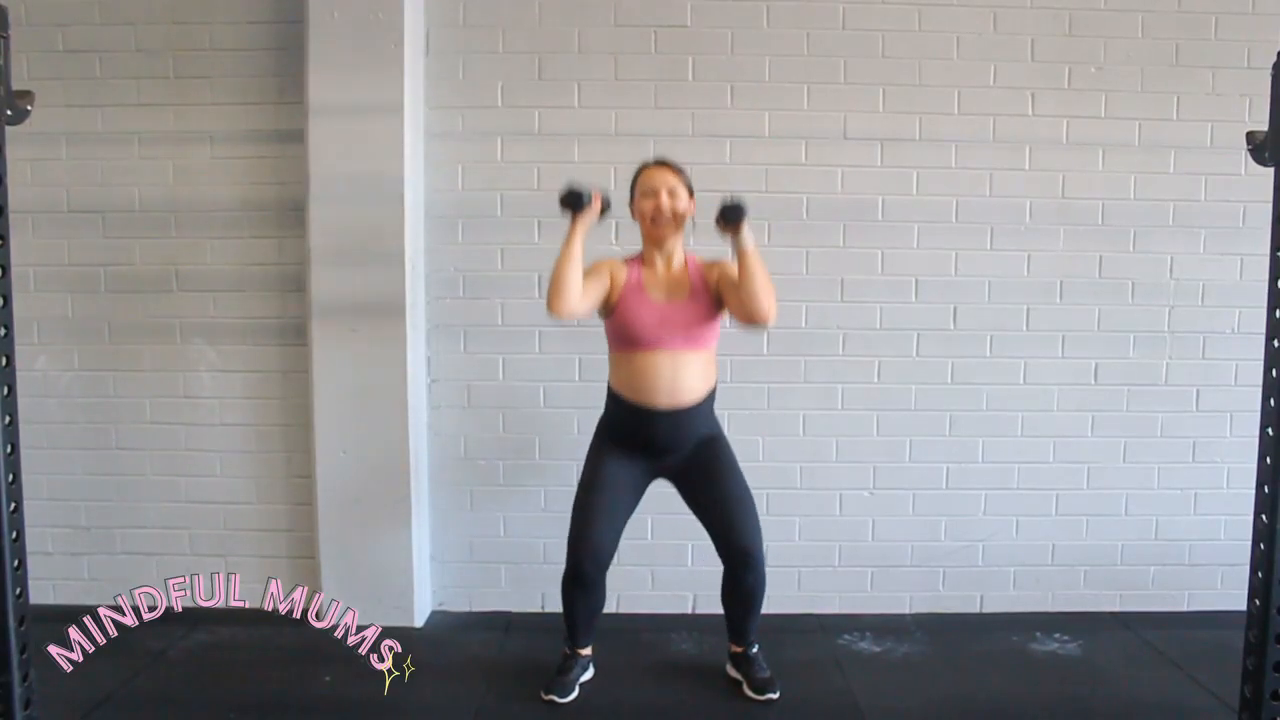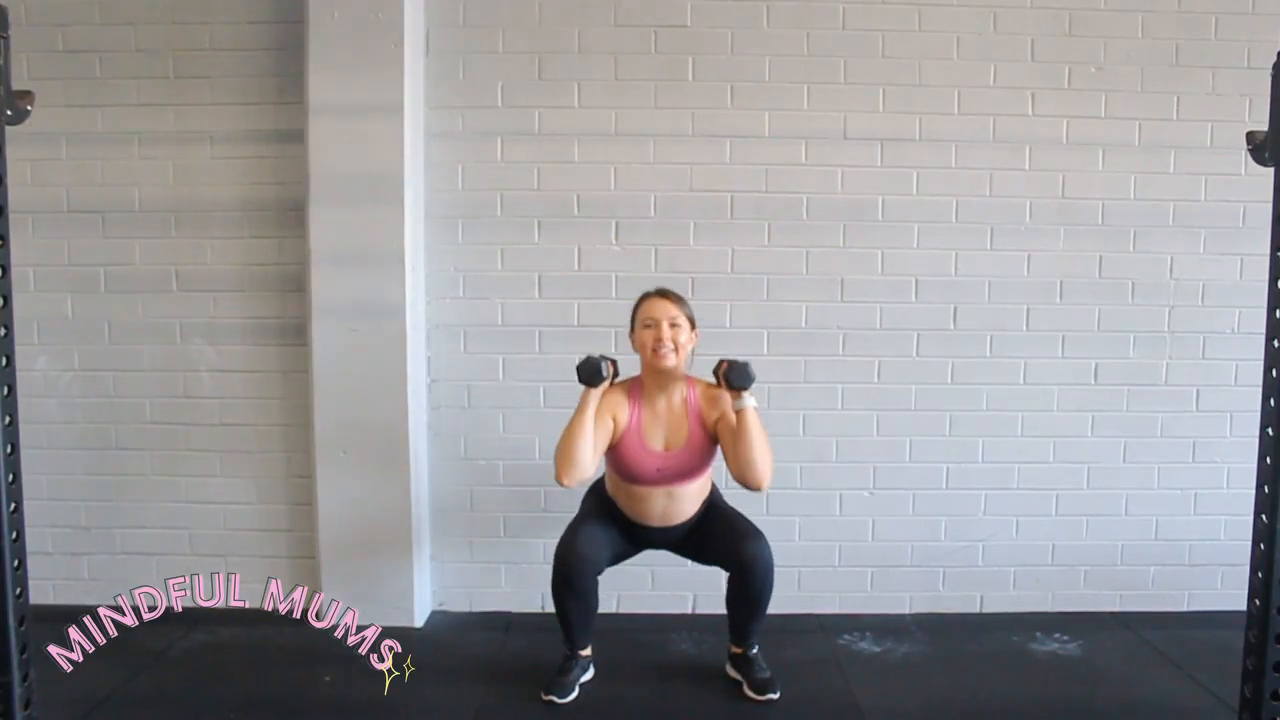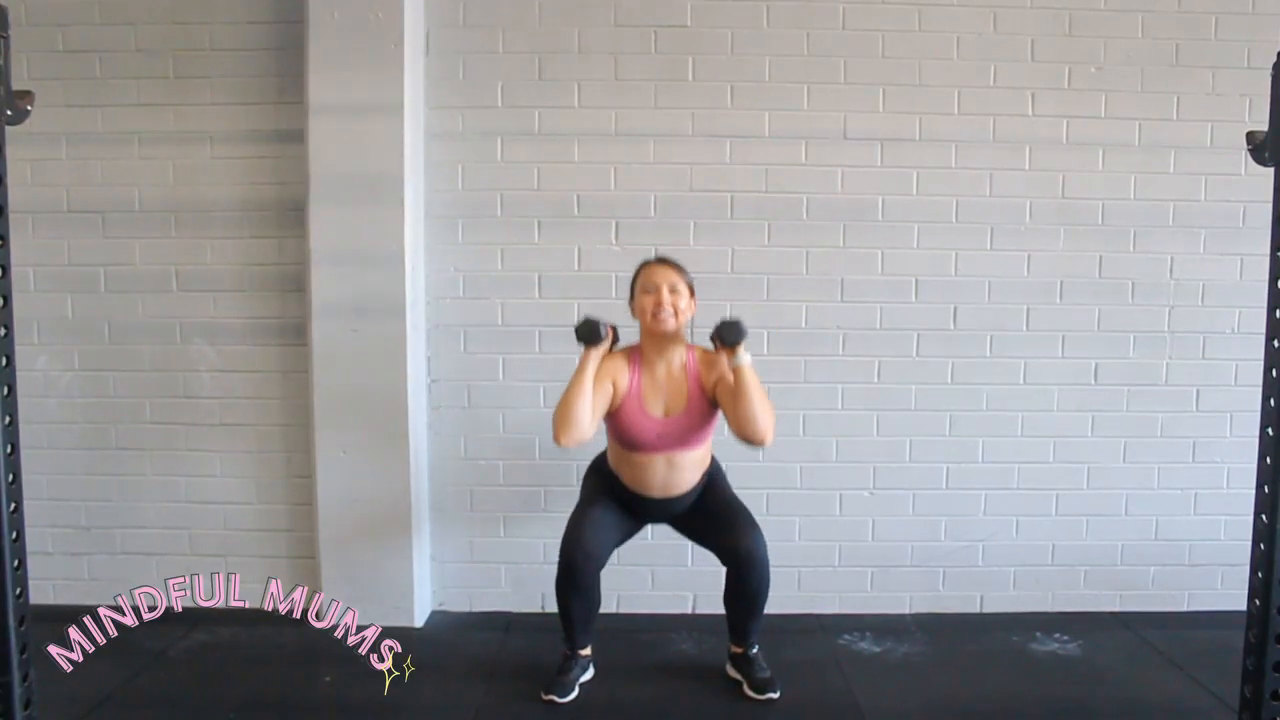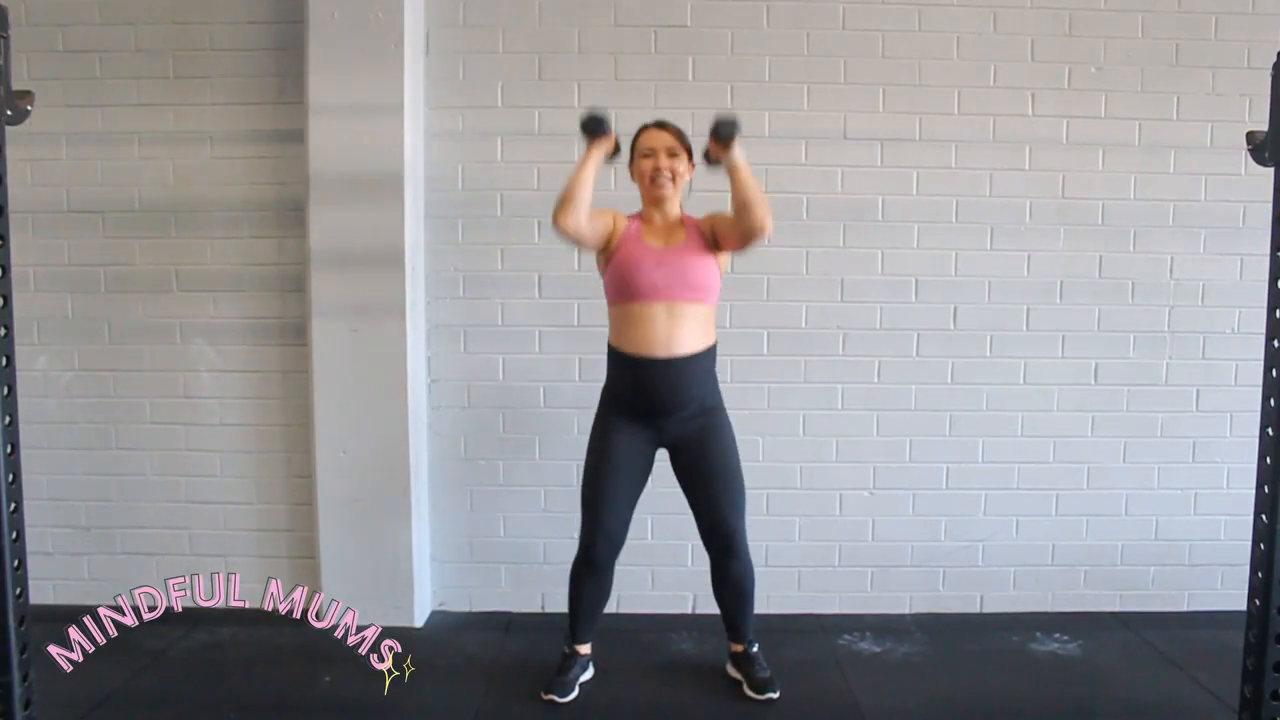
dt=0.3s
person 1, frame 1
left shoulder: (715, 274)
right shoulder: (611, 273)
left elbow: (763, 314)
right elbow: (561, 306)
left wrist: (742, 238)
right wrist: (578, 229)
left hip: (697, 438)
right hip: (623, 438)
left knee: (746, 548)
right knee: (586, 554)
left ankle: (743, 652)
right ankle: (579, 656)
person 1, frame 2
left shoulder: (714, 402)
right shoulder: (612, 402)
left elbow: (757, 477)
right elbow: (568, 474)
left wrist: (744, 401)
right wrist: (590, 397)
left hip: (696, 516)
right hip: (617, 516)
left knee: (755, 557)
right knee: (574, 560)
left ankle: (744, 654)
right ankle: (578, 656)
person 1, frame 3
left shoulder: (712, 367)
right shoulder: (612, 369)
left elbow: (760, 433)
right elbow: (567, 434)
left wrist: (739, 358)
right wrist: (590, 356)
left hip: (696, 491)
right hip: (618, 491)
left knee: (750, 552)
right knee: (579, 555)
left ankle: (744, 652)
right ankle: (578, 654)
person 1, frame 4
left shoulder: (710, 230)
right shoulder: (614, 229)
left elbow: (759, 224)
right elbow: (567, 220)
left wrist: (732, 158)
right wrist: (593, 154)
left hip: (698, 404)
right hip: (626, 405)
left knee: (727, 538)
right knee: (600, 541)
left ankle: (743, 652)
right ankle: (578, 654)
